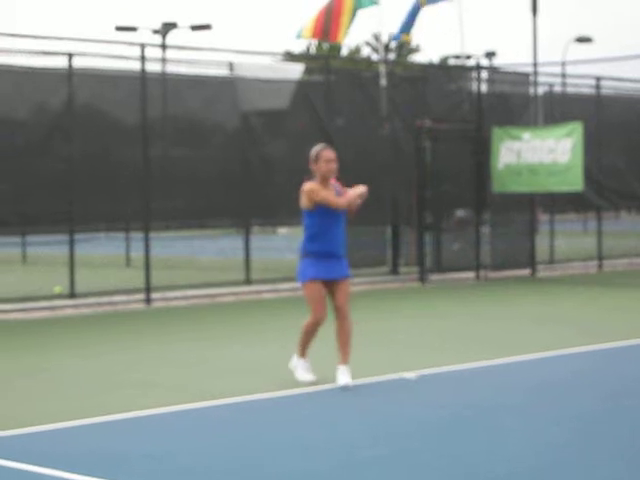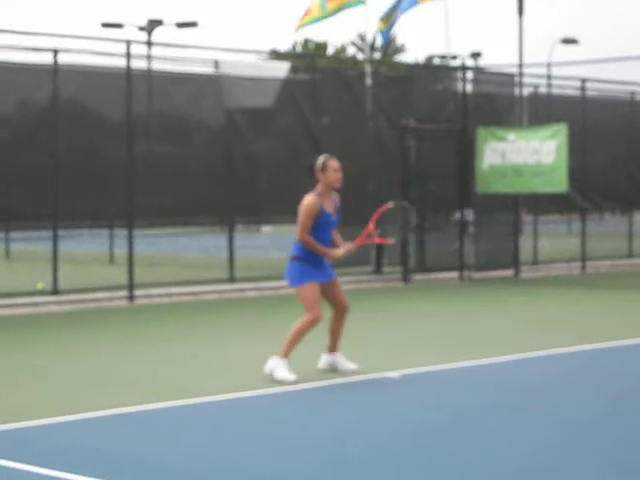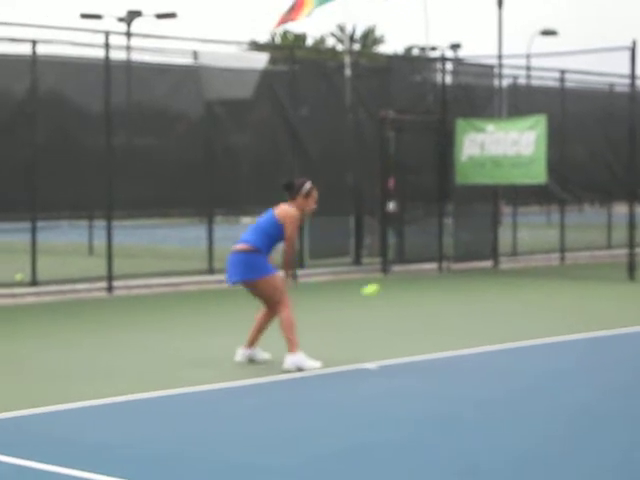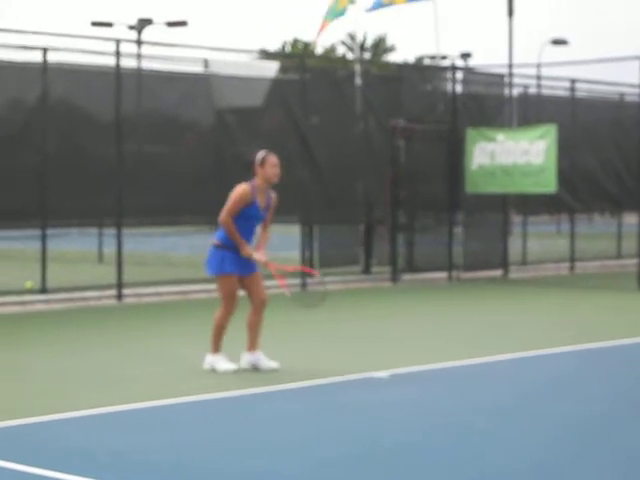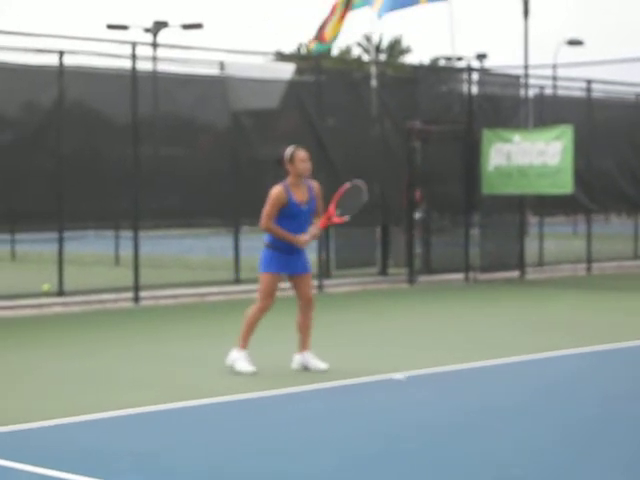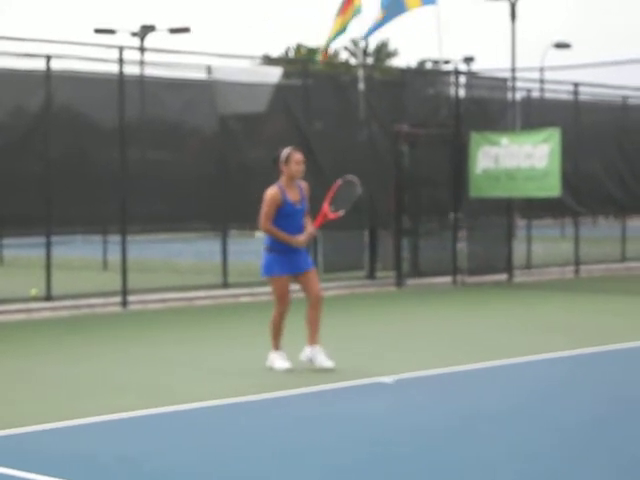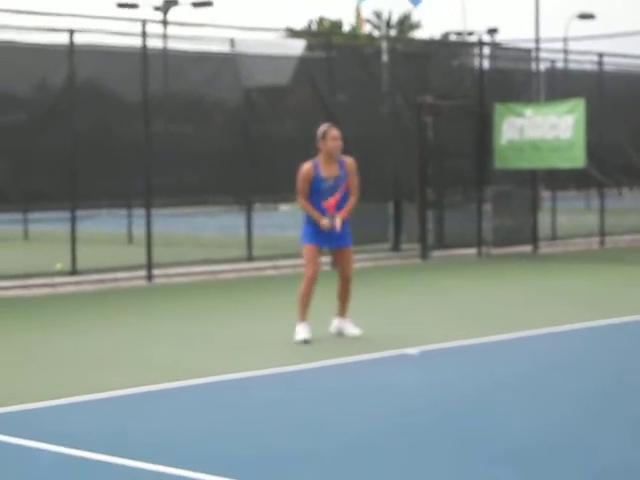
dt=0.7s
person 1, frame 1
left shoulder: (336, 186)
right shoulder: (310, 188)
right elbow: (339, 203)
left wrist: (356, 199)
right wrist: (357, 192)
left hip: (338, 260)
right hip: (313, 261)
left knee: (342, 312)
right knee: (318, 316)
left ankle: (343, 368)
right ankle: (300, 358)
person 1, frame 2
left shoulder: (335, 199)
right shoulder: (311, 202)
right elbow: (302, 237)
left wrist: (342, 246)
right wrist: (328, 253)
left hip: (320, 265)
right hip: (303, 265)
left knee: (342, 307)
right knee: (313, 315)
left ankle: (332, 356)
right ankle: (278, 362)
person 1, frame 3
left shoulder: (280, 211)
right shoulder: (292, 212)
right elbow: (290, 248)
left wrist: (277, 275)
right wrist: (287, 271)
left hip: (238, 260)
right hip: (250, 258)
left knee: (273, 305)
right knee: (284, 304)
left ankle: (247, 349)
right ankle: (294, 355)
person 1, frame 4
left shoulder: (272, 197)
right shoulder: (244, 190)
right elbow: (224, 218)
left wrist: (260, 251)
right wrist: (242, 246)
left hip: (245, 255)
right hip: (225, 252)
left knee: (260, 301)
right knee: (229, 305)
left ankle: (252, 355)
right ankle: (214, 355)
person 1, frame 5
left shoulder: (314, 187)
right shoulder: (279, 192)
left elbow: (318, 215)
right elbow: (265, 224)
left wrist: (315, 229)
right wrist: (295, 238)
left hip: (298, 255)
right hip: (276, 253)
left knee: (307, 301)
right knee: (263, 303)
left ankle: (303, 354)
right ankle: (239, 352)
person 1, frame 6
left shoulder: (303, 187)
right shoulder: (274, 193)
right elbow: (264, 225)
left wrist: (309, 228)
right wrist: (292, 239)
left hip: (300, 253)
right hip: (278, 255)
left knee: (316, 297)
right knee: (282, 305)
left ankle: (313, 349)
right ankle: (275, 353)
person 1, frame 7
left shoulder: (348, 163)
right shoulder: (308, 168)
left elbow: (354, 194)
right elbow: (302, 199)
left wrist: (341, 216)
right wrist: (320, 219)
left hip: (339, 229)
right hip: (314, 229)
left knee: (346, 276)
right knee: (310, 275)
left ankle: (341, 320)
right ankle: (302, 324)
